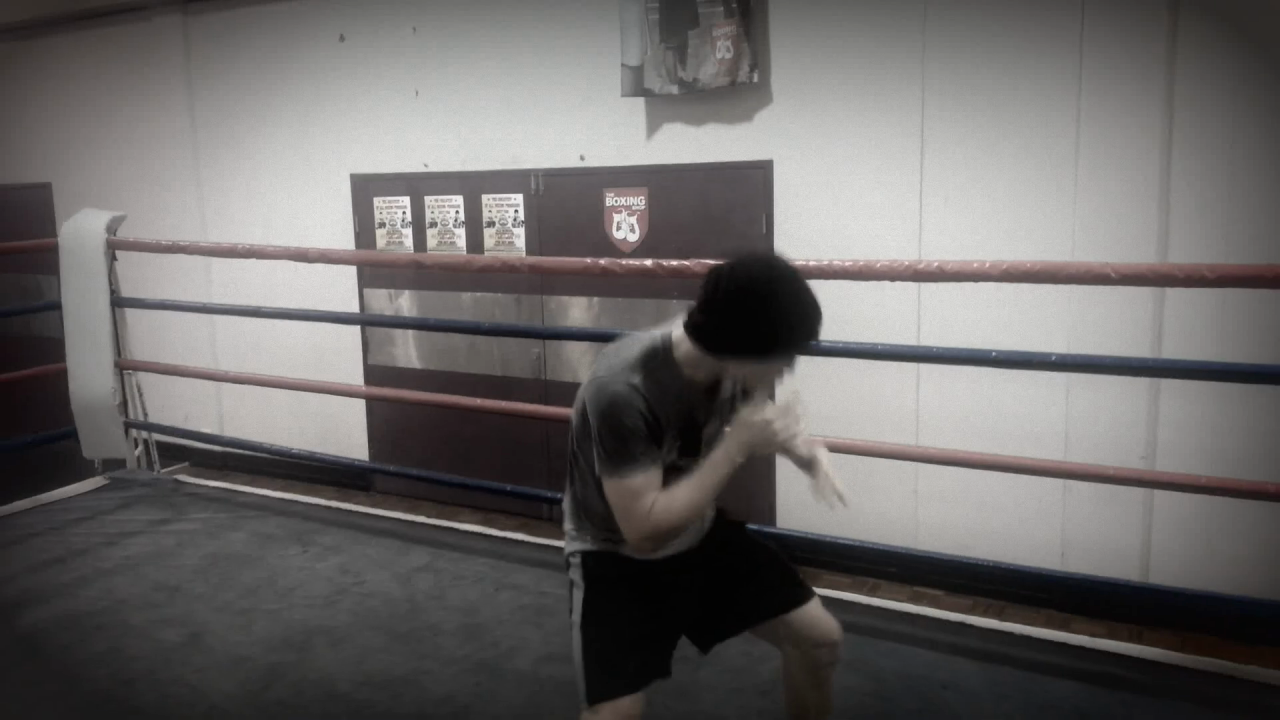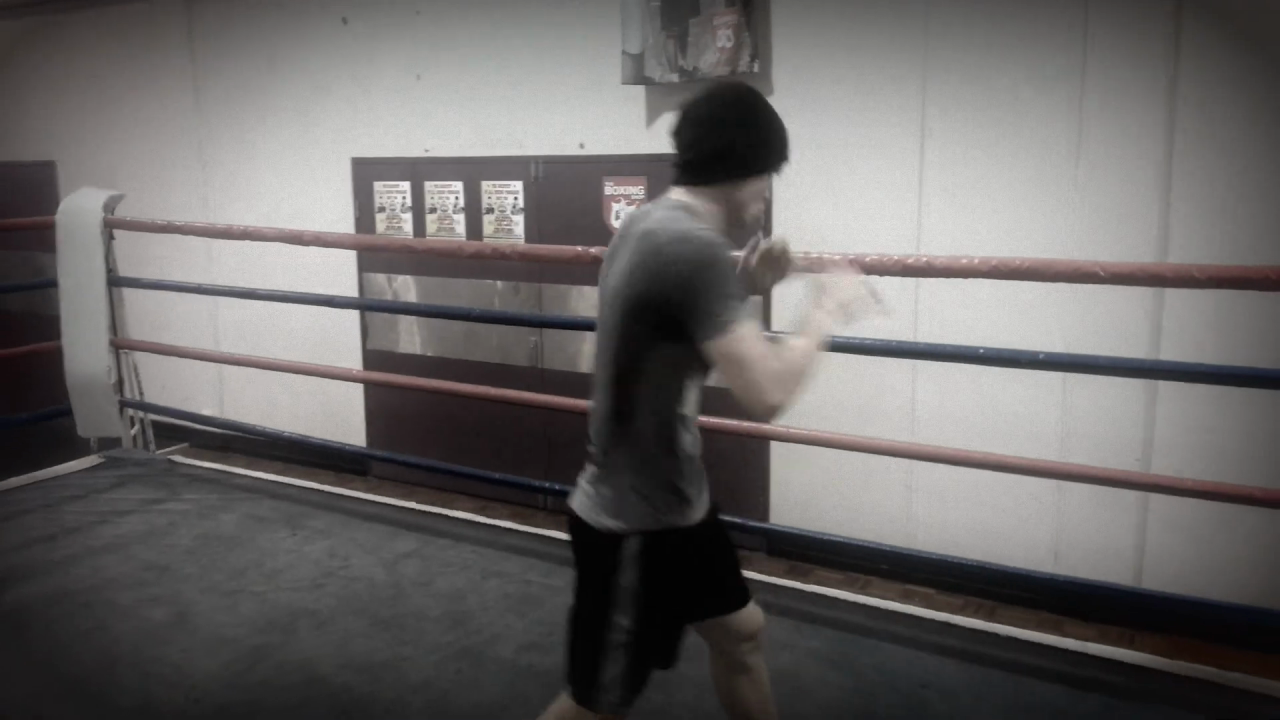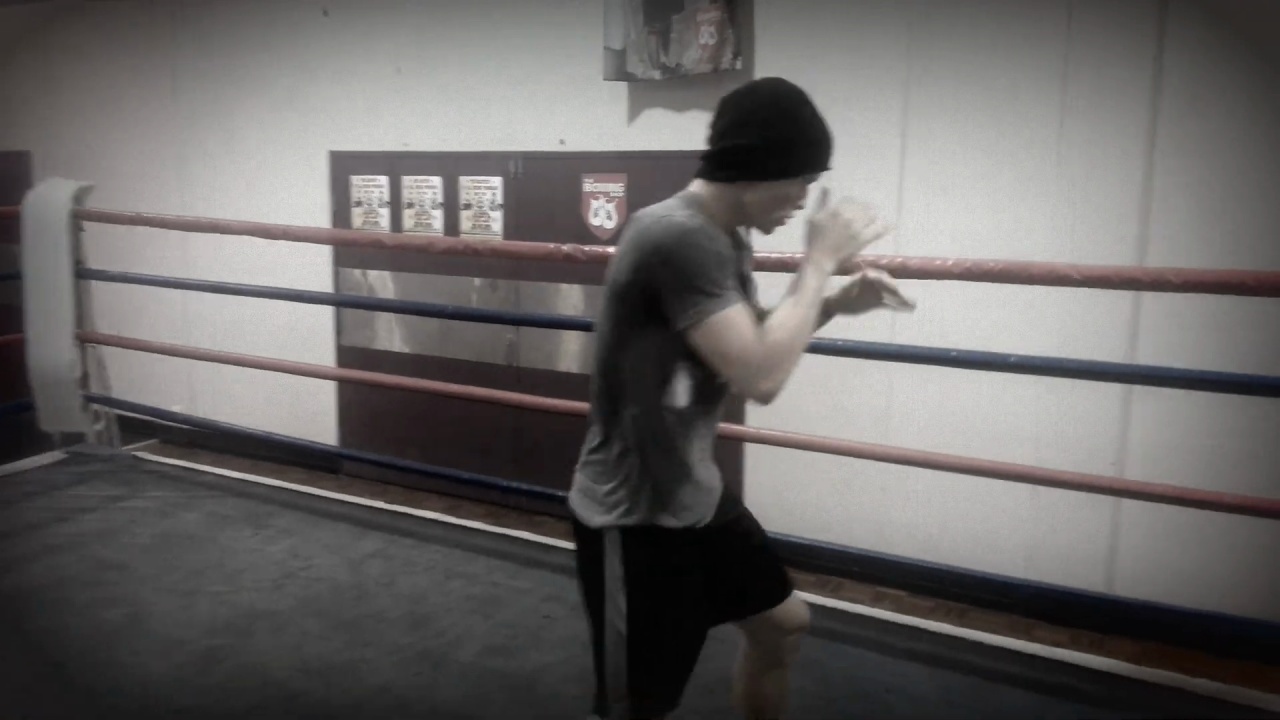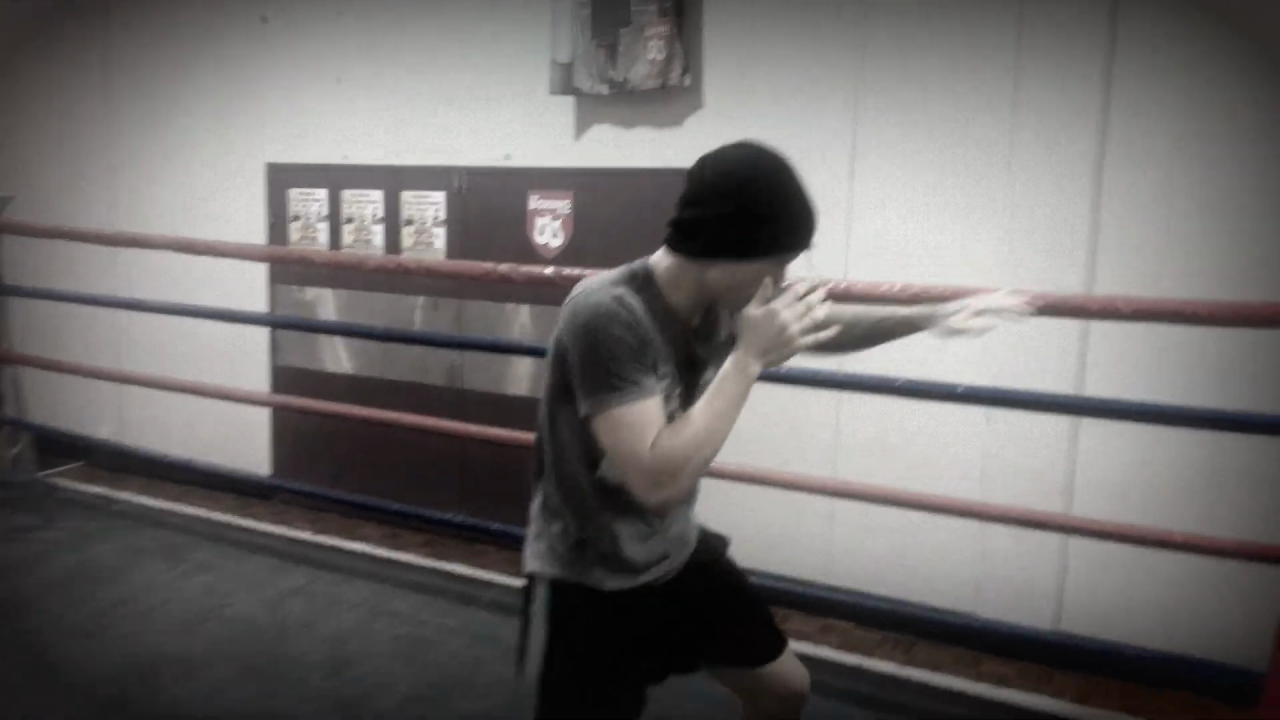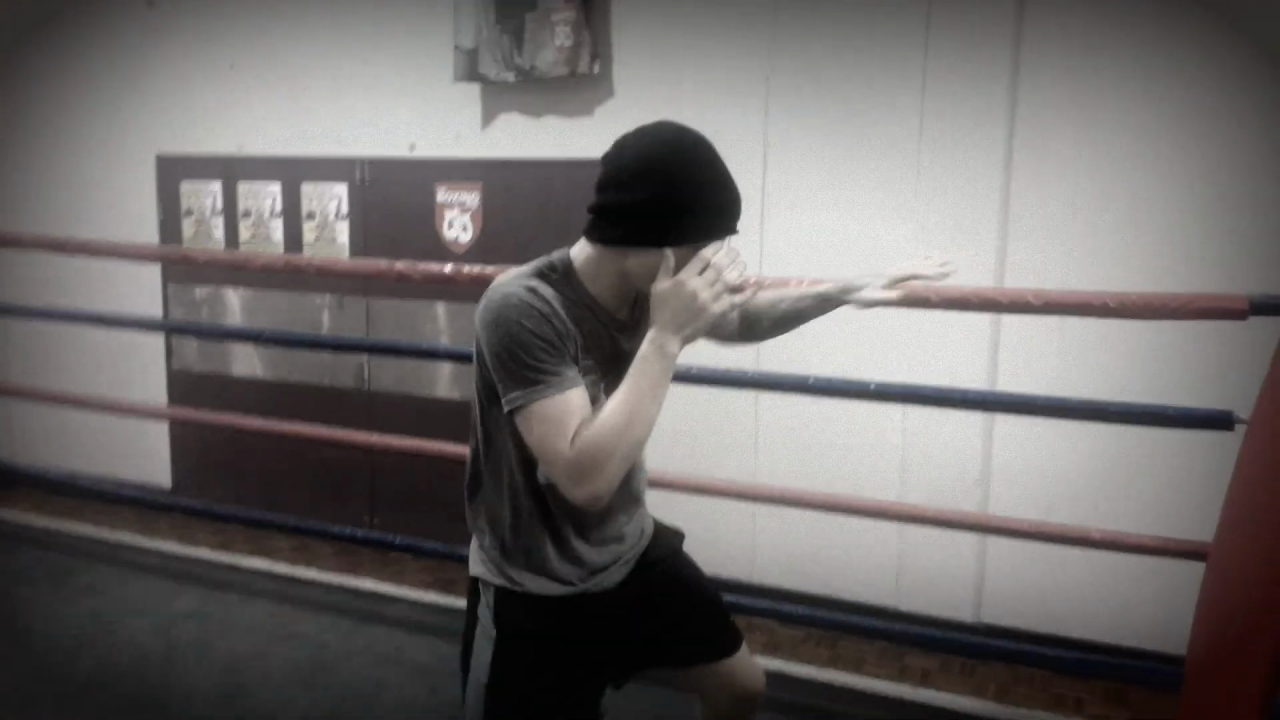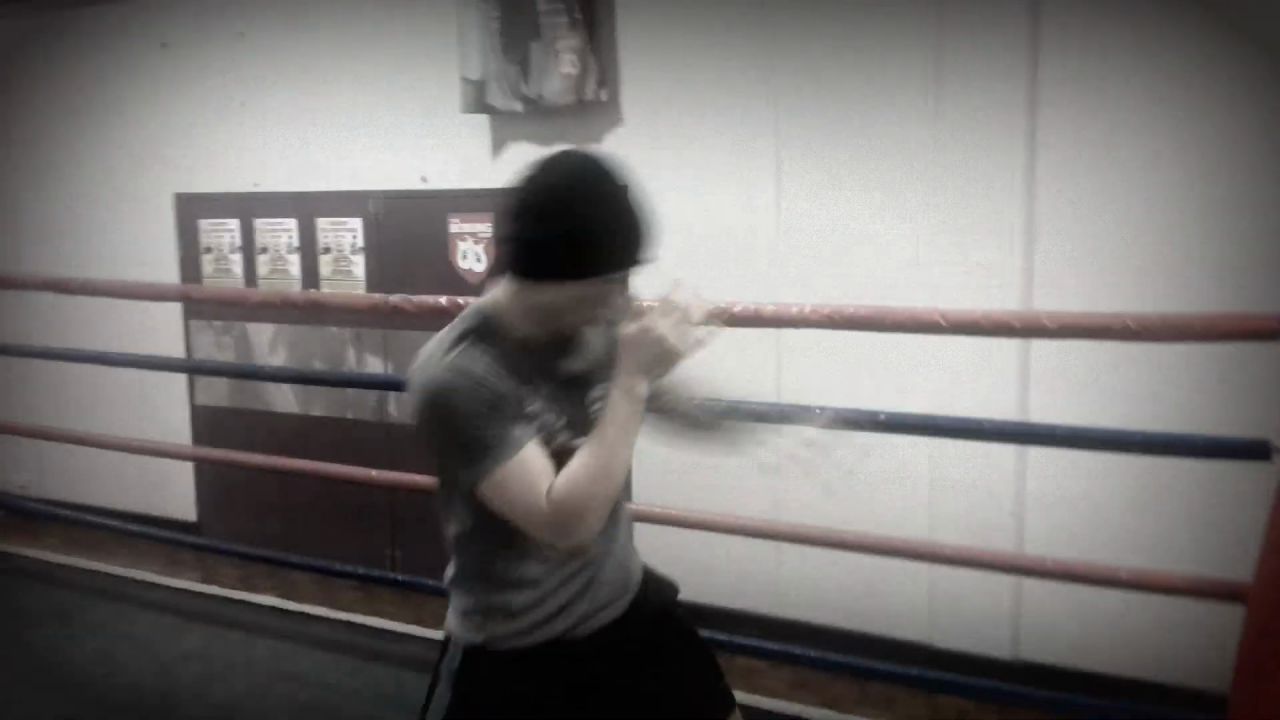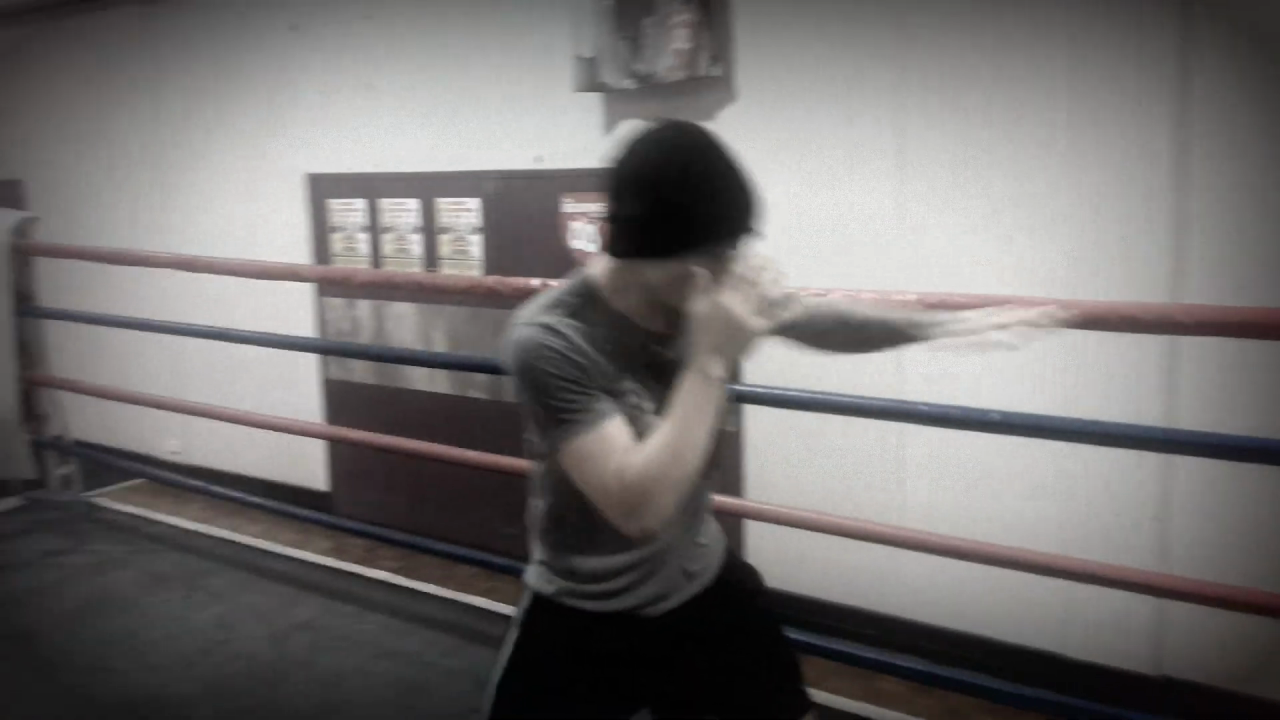
dt=0.4s
person 1, frame 1
right shoulder: (622, 390)
left elbow: (752, 422)
right elbow: (644, 530)
left wrist: (802, 450)
right wrist: (738, 444)
left hip: (699, 532)
right hip: (616, 555)
left knee: (819, 637)
person 1, frame 2
left shoulder: (648, 227)
right shoulder: (691, 247)
right elbow: (765, 393)
left wrist: (748, 286)
right wrist: (827, 309)
left hip: (673, 500)
right hip: (636, 518)
left knee: (740, 632)
person 1, frame 3
left shoulder: (721, 236)
right shoulder: (673, 237)
left elbow: (744, 341)
right elbow: (759, 375)
left wrist: (834, 302)
right wrist: (818, 263)
left hip: (696, 496)
right hip: (634, 516)
left knee: (782, 622)
person 1, frame 4
left shoulder: (729, 297)
right shoulder: (603, 315)
left elbow: (821, 331)
right elbow: (656, 475)
left wrist: (935, 316)
right wrist: (749, 356)
left hip: (676, 553)
right hip: (583, 579)
person 1, frame 5
left shoulder: (661, 286)
right shoulder: (521, 309)
left elbow: (741, 322)
right elbow: (586, 476)
left wrist: (844, 292)
right wrist: (666, 335)
left hip: (629, 552)
right hip: (531, 590)
person 1, frame 6
left shoulder: (599, 325)
right shoulder: (453, 377)
right elbow: (567, 526)
right wrist: (636, 379)
left hip: (622, 602)
right hip: (513, 642)
person 1, frame 7
left shoulder: (711, 291)
right shoulder: (545, 342)
left elbow: (816, 323)
right elbow: (638, 509)
left wrist: (946, 324)
right wrist: (709, 360)
left hip: (695, 581)
right hip: (579, 614)
